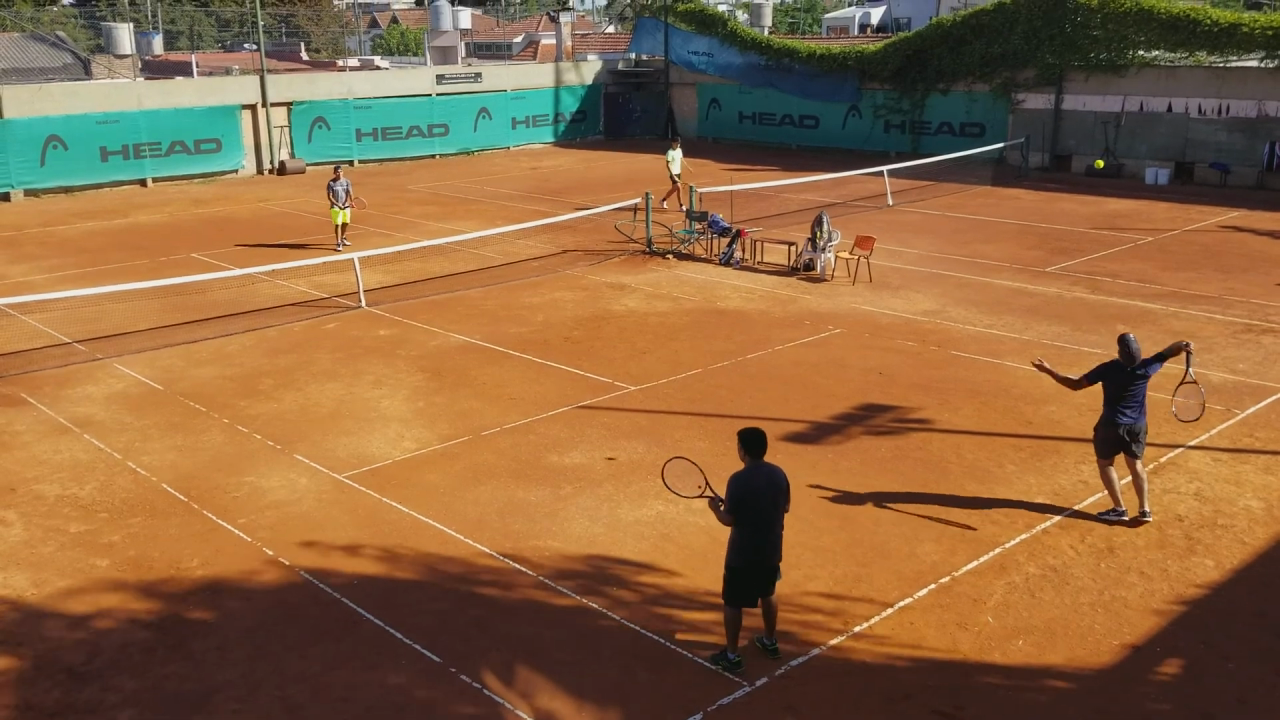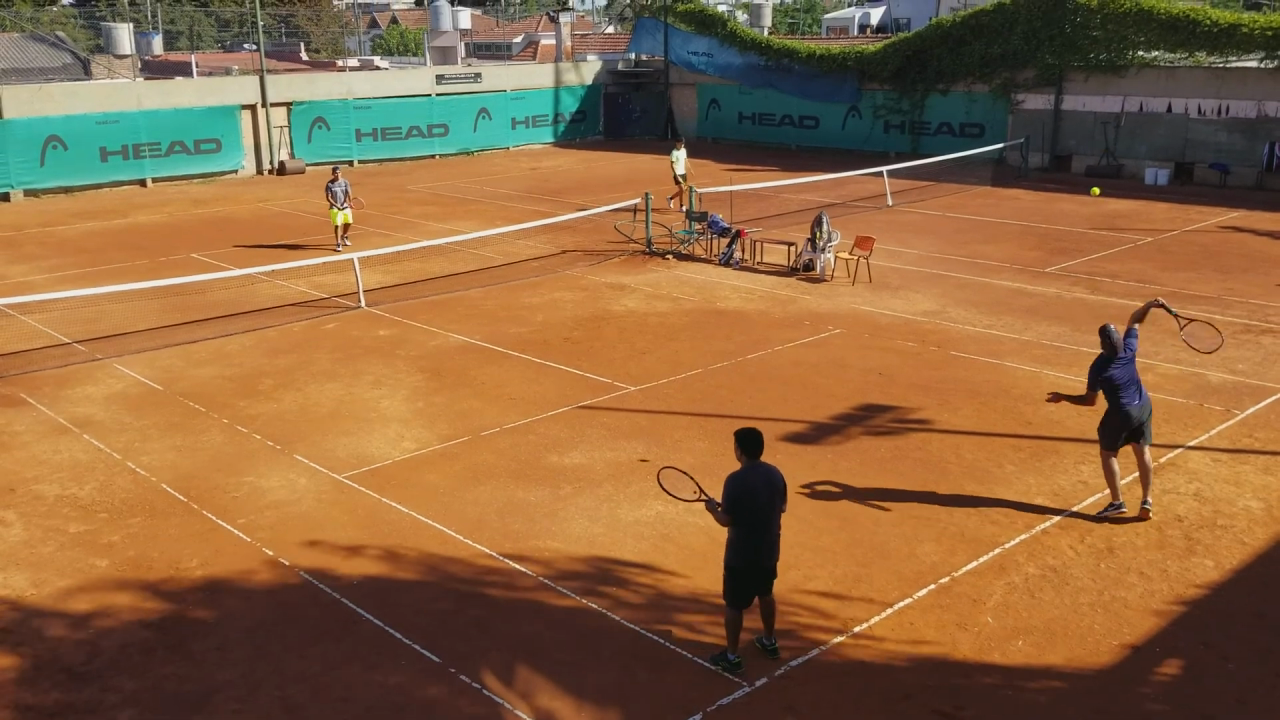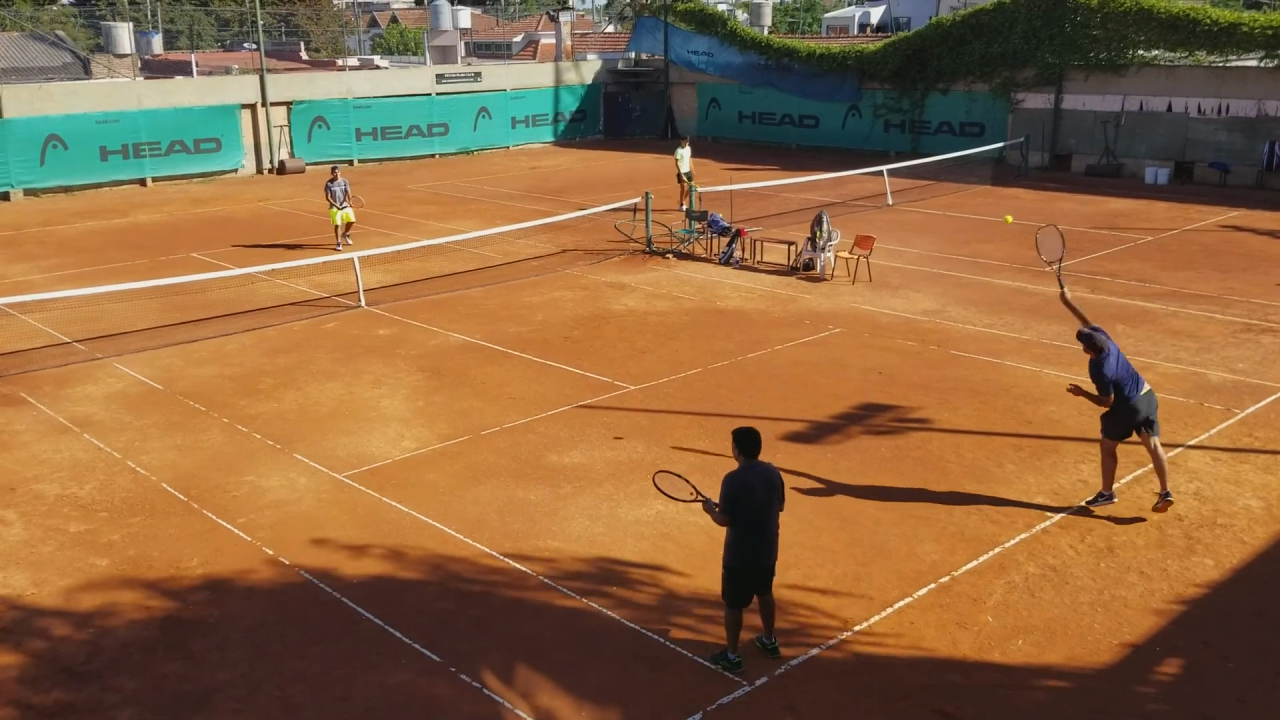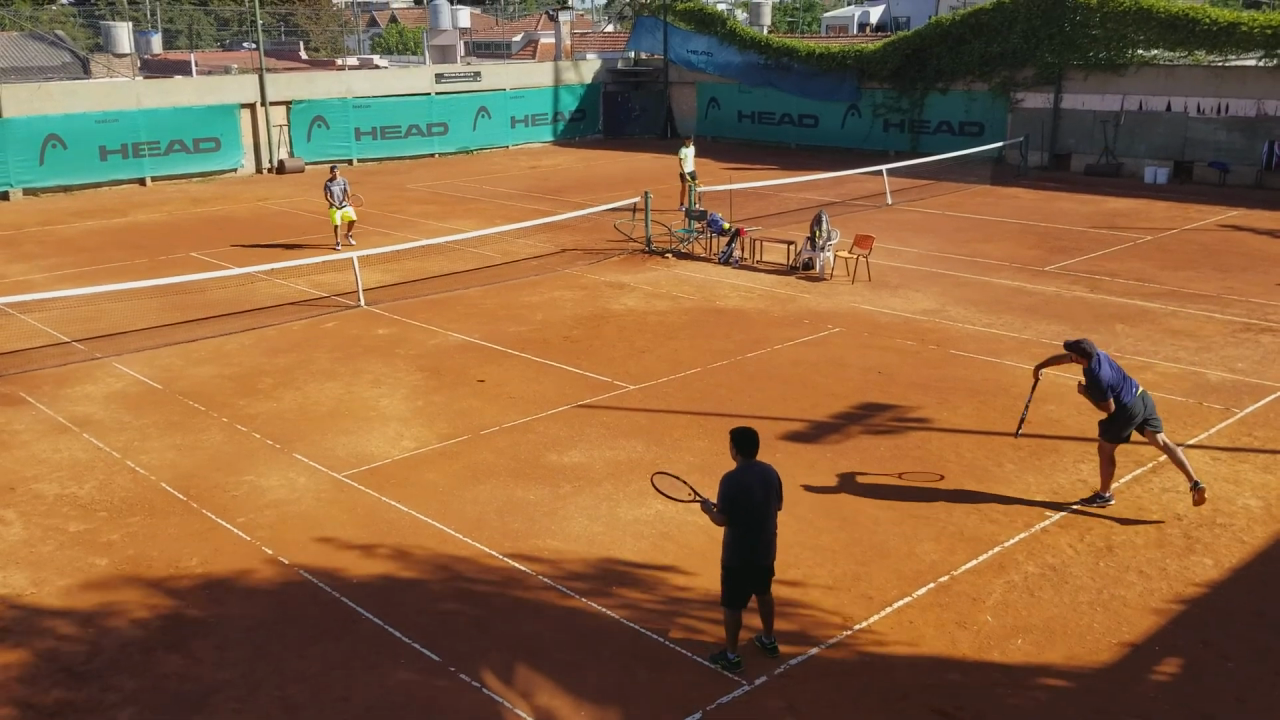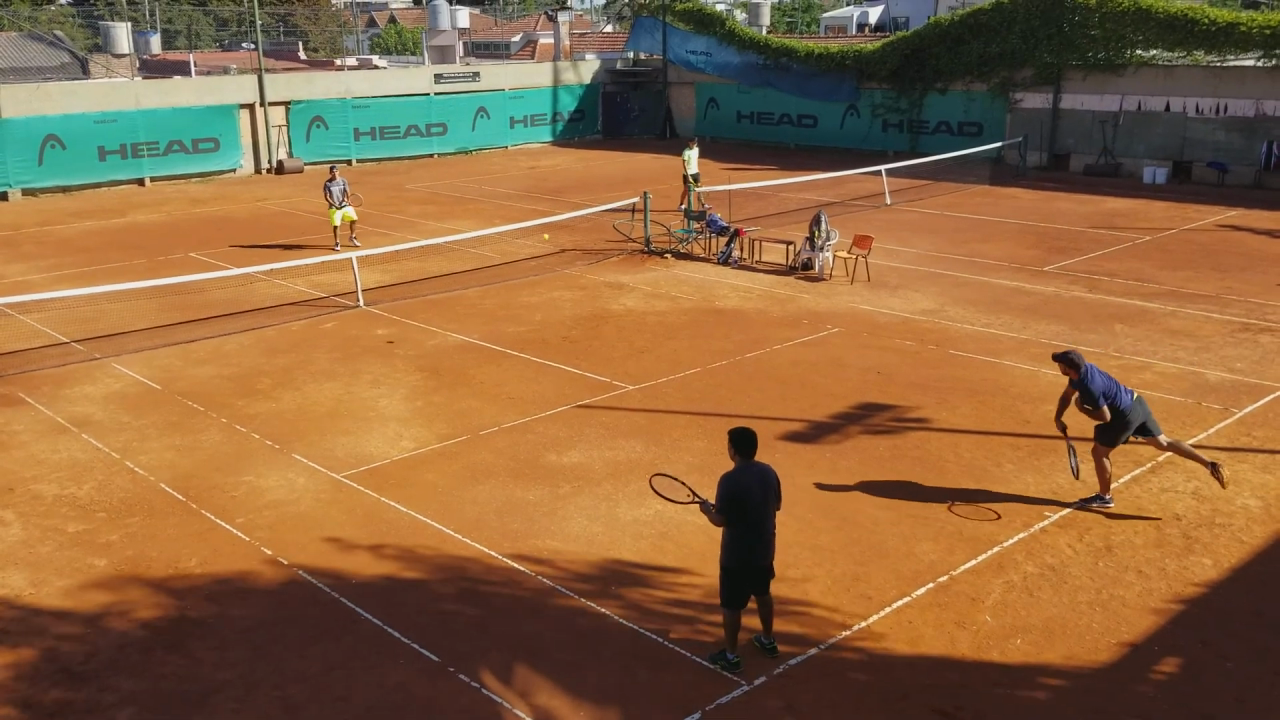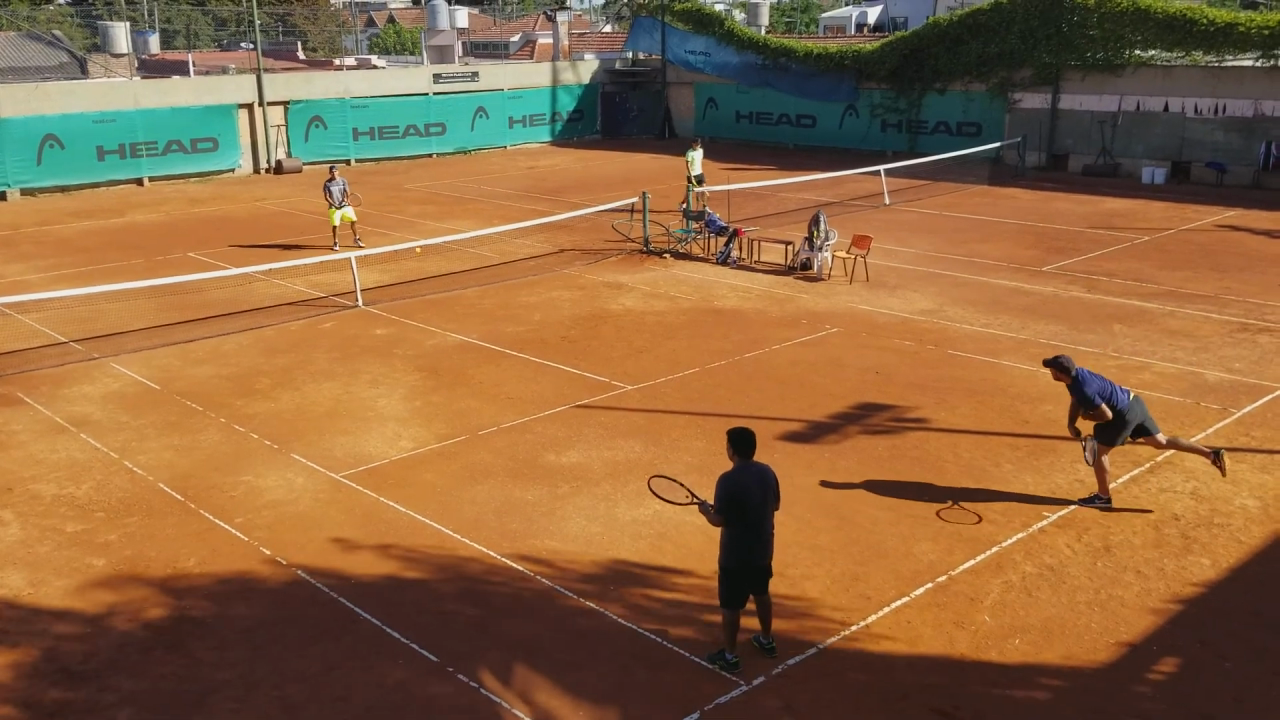
dt=0.1s
person 1, frame 1
left shoulder: (739, 480)
right shoulder: (778, 474)
left elbow: (728, 520)
right elbow: (785, 508)
left wrist: (715, 507)
left hip: (743, 554)
right hip: (771, 550)
left knee: (732, 603)
right knee: (768, 595)
left ankle: (732, 656)
right ankle: (770, 642)
person 1, frame 2
left shoulder: (736, 480)
right shoulder: (775, 474)
left elbow: (726, 520)
right elbow: (782, 508)
left wrist: (713, 508)
left hip: (741, 555)
right hip: (769, 550)
left knee: (734, 605)
right knee: (766, 595)
left ankle: (732, 657)
right ankle: (769, 642)
person 1, frame 3
left shoulder: (733, 479)
right shoulder: (773, 473)
left elbow: (723, 520)
right elbow: (780, 506)
left wrist: (710, 508)
left hip: (739, 554)
right hip: (767, 549)
left knee: (733, 604)
right knee: (765, 595)
left ankle: (732, 656)
right ankle: (770, 641)
person 1, frame 4
left shoulder: (731, 480)
right shoulder: (771, 473)
left elbow: (721, 520)
right elbow: (778, 506)
left wrist: (708, 509)
left hip: (738, 554)
right hip: (765, 549)
left knee: (732, 605)
right knee: (764, 594)
left ankle: (731, 656)
right ankle: (769, 640)
person 1, frame 5
left shoulder: (729, 480)
right shoulder: (769, 473)
left elbow: (719, 520)
right elbow: (777, 506)
left wrist: (707, 510)
left hip: (736, 554)
right hip: (764, 549)
left knee: (731, 605)
right knee: (763, 595)
left ankle: (731, 656)
right ankle: (768, 641)
person 1, frame 6
left shoulder: (728, 480)
right shoulder: (767, 473)
left elbow: (718, 520)
right elbow: (775, 506)
left wrist: (706, 510)
left hip: (735, 555)
right hip: (763, 549)
left knee: (730, 605)
right knee: (762, 594)
left ankle: (730, 657)
right ankle: (767, 640)
person 2, frame 1
left shoulder: (1108, 369)
right shoulder: (1145, 368)
left elbow: (1075, 385)
right elbow: (1170, 351)
left wrist: (1048, 371)
right wrist: (1183, 346)
left hip: (1113, 426)
right hip: (1137, 426)
left knee: (1105, 463)
right knee: (1136, 465)
left ankle: (1119, 509)
right ankle: (1145, 509)
person 2, frame 2
left shoulder: (1099, 369)
right shoulder: (1129, 349)
left elbow: (1089, 402)
right elbow: (1135, 321)
left wrist: (1062, 397)
right wrist: (1149, 305)
left hip: (1123, 415)
right hip: (1143, 407)
left knee: (1108, 455)
right knee: (1142, 453)
left ankle: (1117, 502)
right ankle: (1146, 501)
person 2, frame 3
left shoulder: (1100, 372)
right shoulder: (1103, 341)
left elbow: (1107, 402)
right elbow: (1086, 323)
left wrist: (1082, 393)
right wrist: (1068, 302)
left hip: (1129, 408)
right hip: (1147, 398)
left knee: (1107, 446)
right knee: (1154, 446)
left ankle: (1107, 493)
right ankle: (1164, 492)
person 2, frame 4
left shoulder: (1098, 379)
right shoulder: (1096, 355)
left elbow: (1109, 409)
right elbow: (1064, 357)
left wrist: (1086, 393)
right wrist: (1041, 366)
left hip: (1129, 410)
right hip: (1142, 398)
left knee: (1105, 449)
right knee: (1163, 443)
left ankle: (1105, 494)
right ankle: (1194, 483)
person 2, frame 5
left shoulder: (1089, 388)
right shoulder: (1080, 371)
left elbow: (1106, 418)
right elbow: (1067, 395)
left wrist: (1082, 409)
right wrist: (1058, 418)
left hip: (1125, 415)
right hip: (1135, 403)
left knee: (1099, 452)
right knee: (1164, 444)
left ankle: (1104, 496)
right ankle: (1211, 465)
person 2, frame 6
left shoulder: (1083, 390)
right shoulder: (1076, 375)
left elbow: (1107, 416)
right elbow: (1076, 404)
left wrist: (1089, 416)
right wrist: (1071, 424)
left hip: (1125, 415)
right hip: (1135, 404)
left knee: (1100, 452)
right knee: (1162, 442)
left ankle: (1103, 497)
right ankle: (1213, 455)
